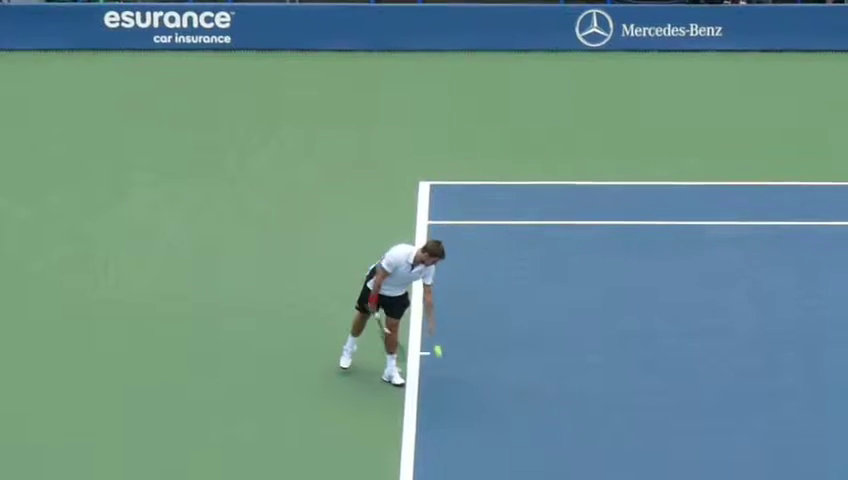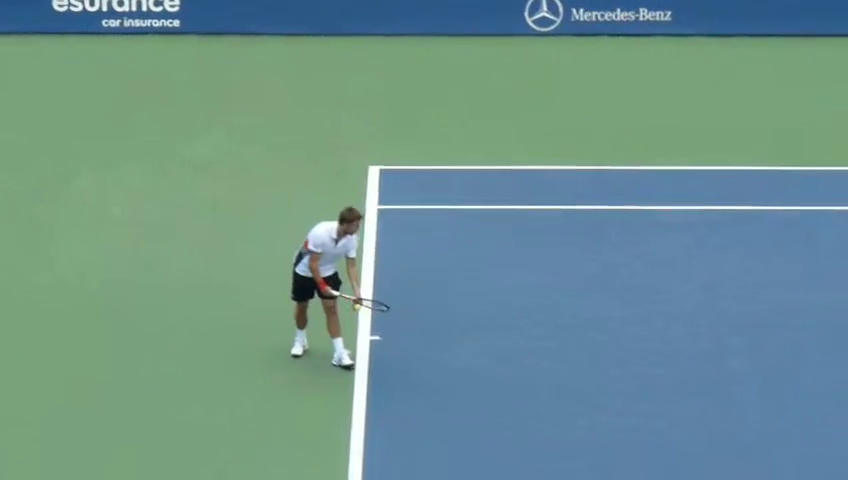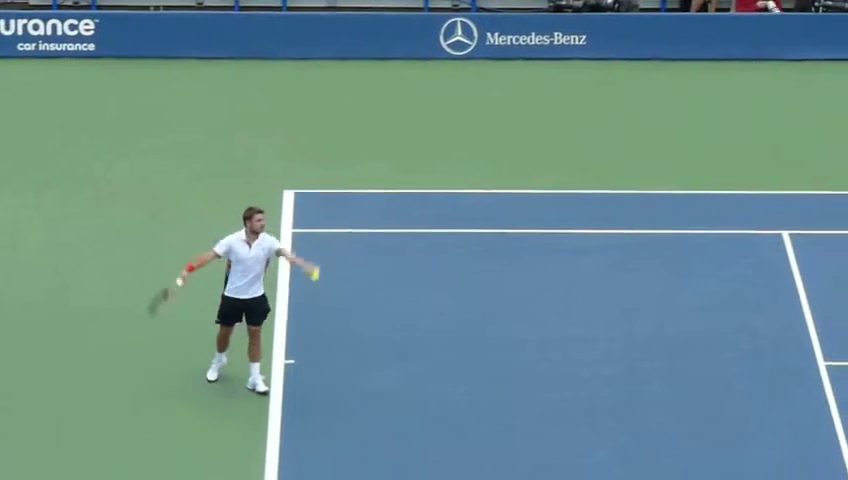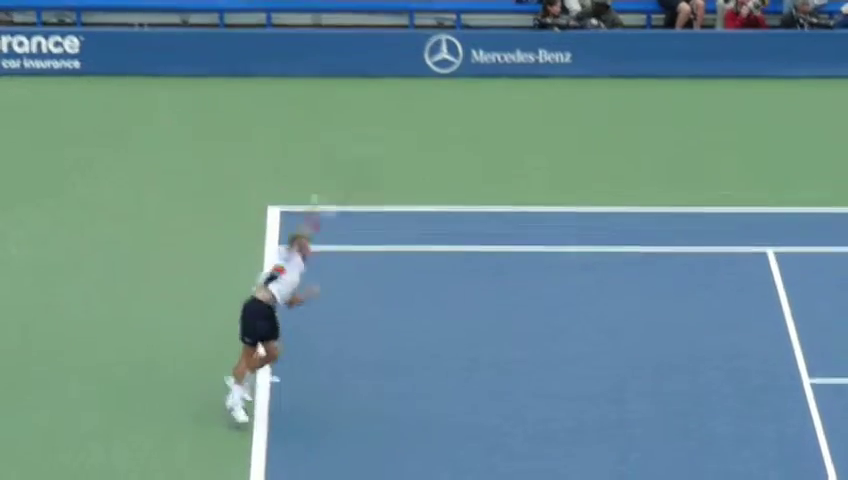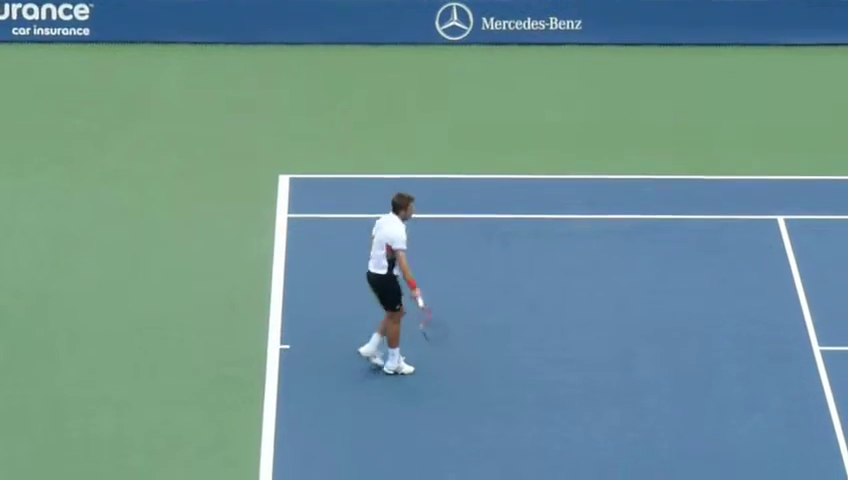
dt=1s
person 1, frame 1
left shoulder: (429, 268)
right shoulder: (398, 254)
left elbow: (428, 293)
right elbow: (380, 279)
left wrist: (430, 321)
right wrist: (372, 301)
left hip: (397, 294)
right hip: (376, 287)
left knee: (393, 326)
right knee: (363, 316)
left ankle: (391, 370)
right ankle: (349, 349)
person 1, frame 2
left shoulder: (352, 239)
right shoulder: (320, 233)
left elbow: (351, 266)
right elbow: (313, 264)
left wrist: (356, 291)
right wrist: (322, 286)
left hip: (328, 274)
right hip: (304, 272)
left knee: (332, 310)
right knee: (301, 307)
left ankle: (340, 354)
right ankle: (300, 341)
person 1, frame 3
left shoulder: (268, 241)
right shoulder: (232, 241)
left elbow: (286, 254)
right elbow: (209, 256)
left wrist: (304, 265)
right wrist: (188, 270)
left hip: (256, 297)
right hip: (232, 296)
left knee: (254, 334)
right knee: (225, 331)
left ankle: (255, 378)
right ankle: (218, 362)
person 1, frame 4
left shoulder: (297, 266)
right shoulder: (289, 256)
left elbow: (290, 302)
right elbow: (297, 242)
left wrist: (307, 295)
left hip: (267, 311)
right hip: (257, 308)
left knee: (273, 354)
right knee: (248, 354)
left ankle: (236, 380)
right ankle: (234, 400)
person 1, frame 5
left shoulder: (383, 220)
right shoulder: (397, 230)
left elbow: (375, 247)
right elbow: (402, 262)
right wrist: (414, 287)
left hip: (375, 273)
right hip: (383, 277)
left knee: (394, 315)
right knee: (394, 318)
left ankle: (371, 348)
right ankle: (393, 363)
